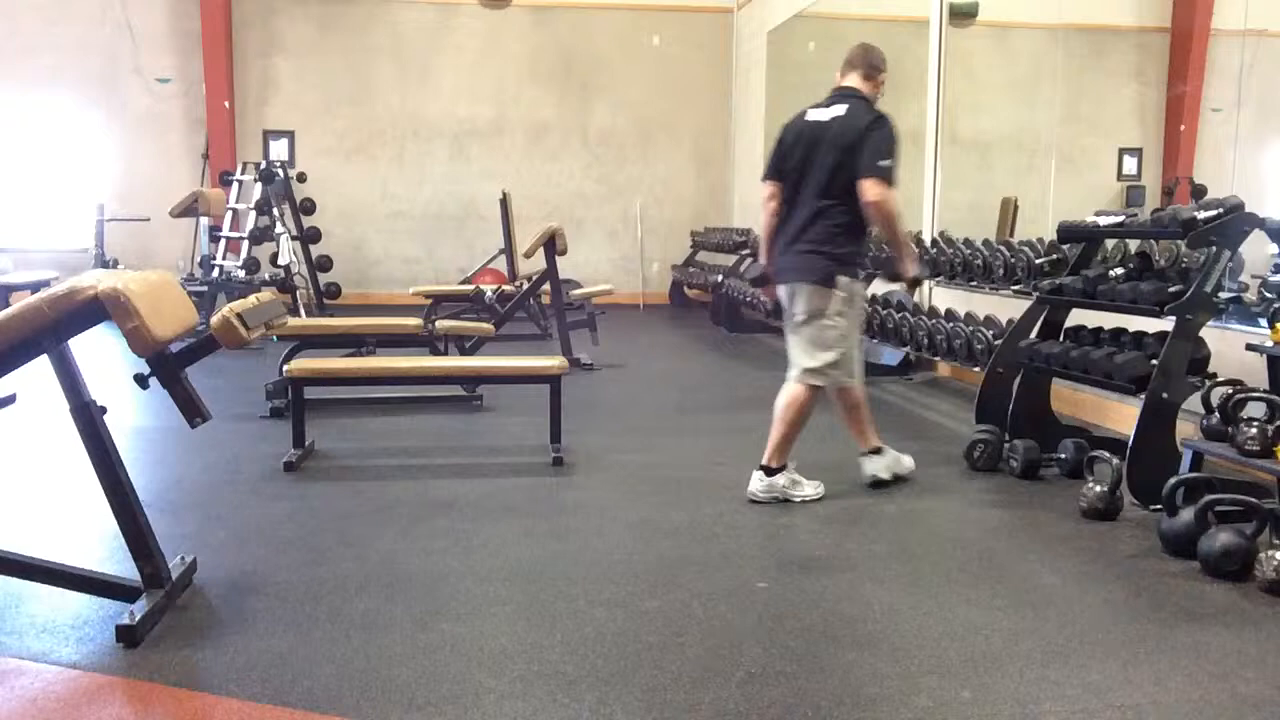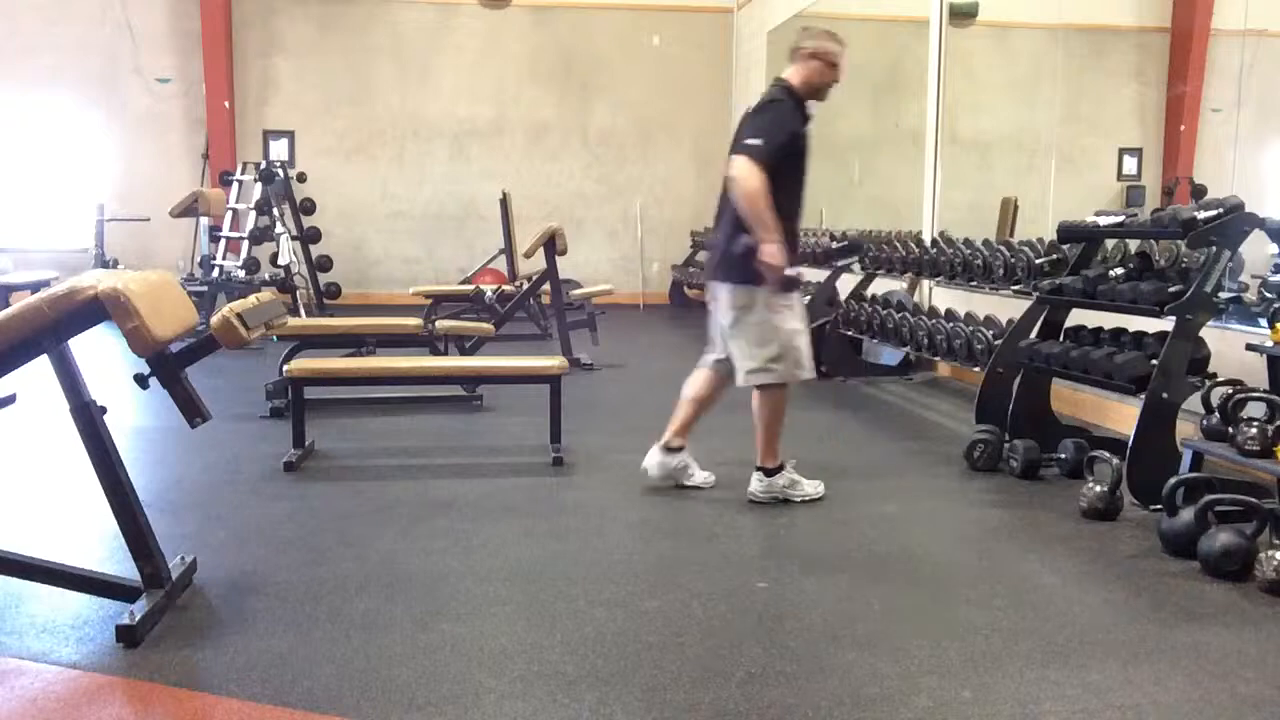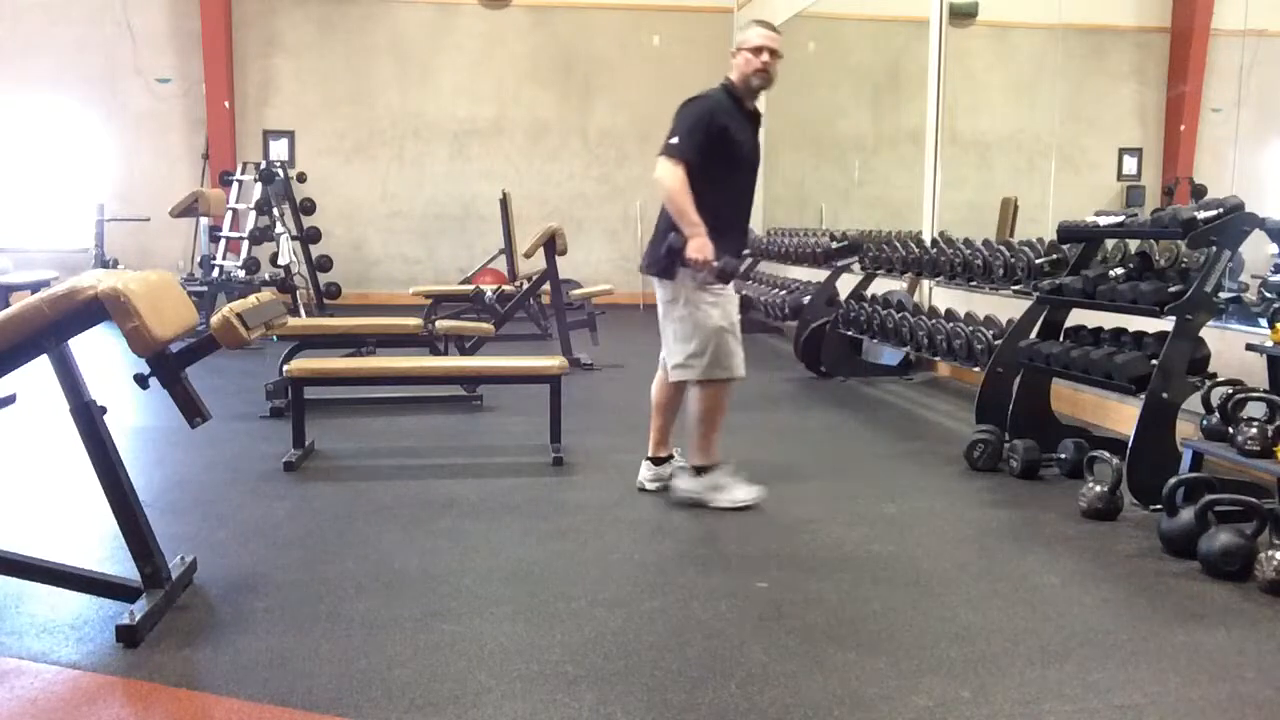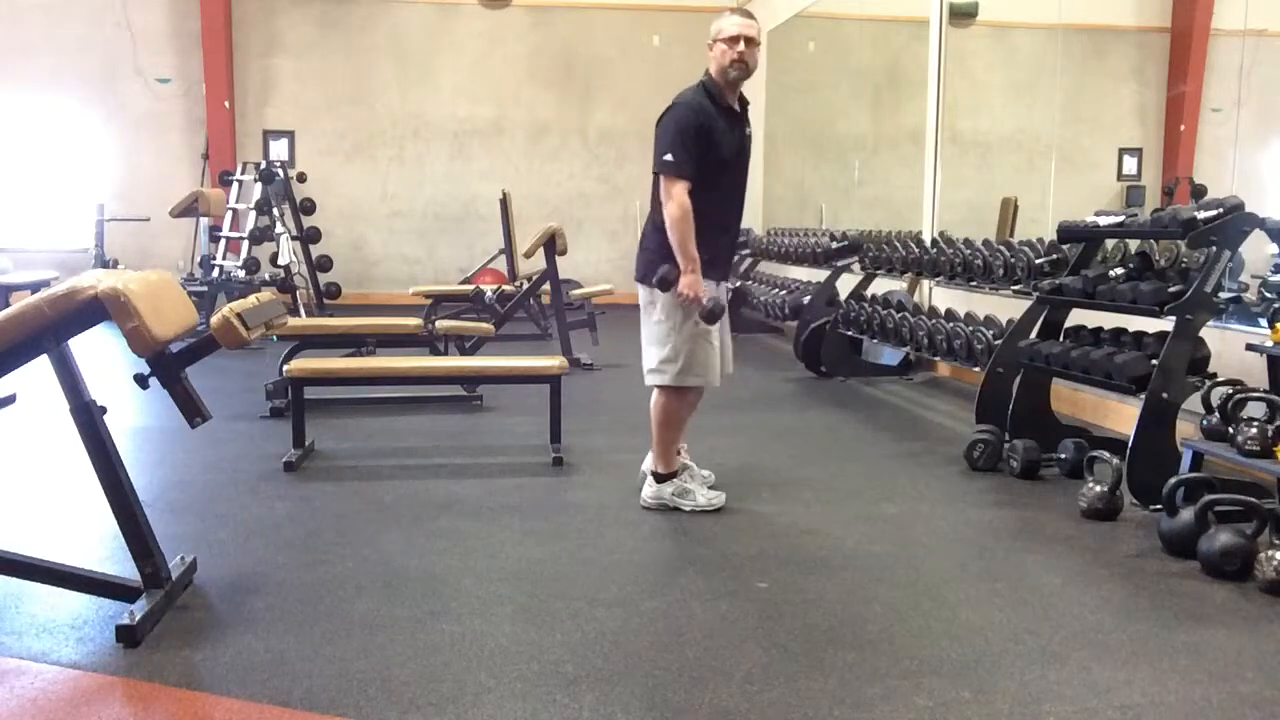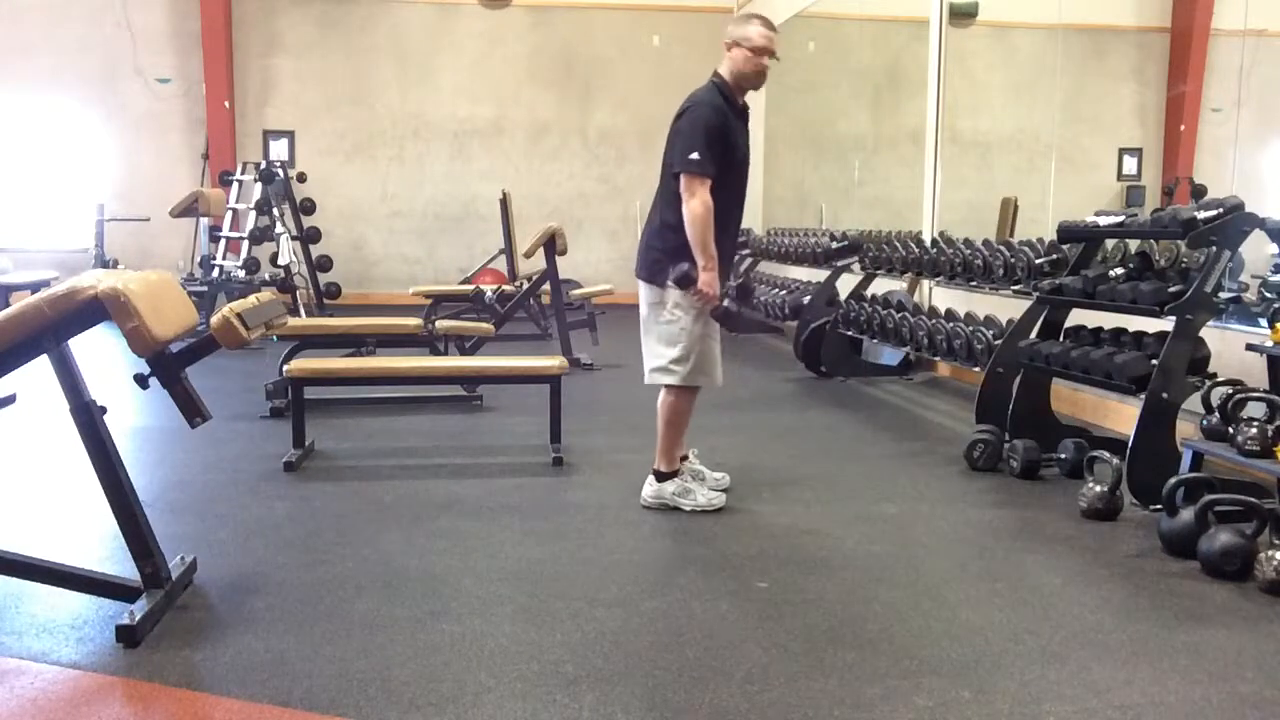
dt=0.4s
person 1, frame 1
left shoulder: (799, 122)
right shoulder: (873, 123)
left elbow: (771, 198)
right elbow: (874, 197)
left wrist: (767, 262)
right wrist: (905, 255)
left hip: (791, 263)
right hip: (830, 266)
left knee: (840, 367)
right knee: (812, 373)
left ankle: (875, 455)
right ankle: (771, 473)
person 1, frame 2
left shoulder: (775, 110)
right shoulder: (781, 111)
right elbow: (744, 174)
right wrist: (771, 241)
left hip: (732, 260)
right hip: (756, 267)
left knee: (722, 363)
right knee: (777, 368)
left ankle: (670, 450)
right ankle: (771, 475)
person 1, frame 3
left shoulder: (747, 119)
right shoulder: (707, 108)
right elbow: (668, 171)
right wrist: (695, 235)
left hip: (706, 262)
right hip: (691, 262)
left knee: (677, 365)
right knee: (715, 367)
left ankle: (657, 461)
right ankle: (702, 472)
person 1, frame 4
left shoulder: (738, 112)
right shoulder: (689, 111)
right elbow: (673, 195)
right wrist: (687, 270)
left hip: (711, 269)
right hip: (678, 269)
left knee: (705, 371)
right knee: (679, 373)
left ankle: (667, 455)
right ankle: (664, 480)
person 1, frame 5
left shoulder: (732, 110)
right shoulder: (705, 109)
right elbow: (694, 194)
left wrist: (716, 265)
right wrist: (708, 268)
left hip: (682, 264)
right hip: (679, 266)
left knee: (686, 373)
right knee: (685, 374)
left ankle: (679, 462)
right ankle: (665, 479)
